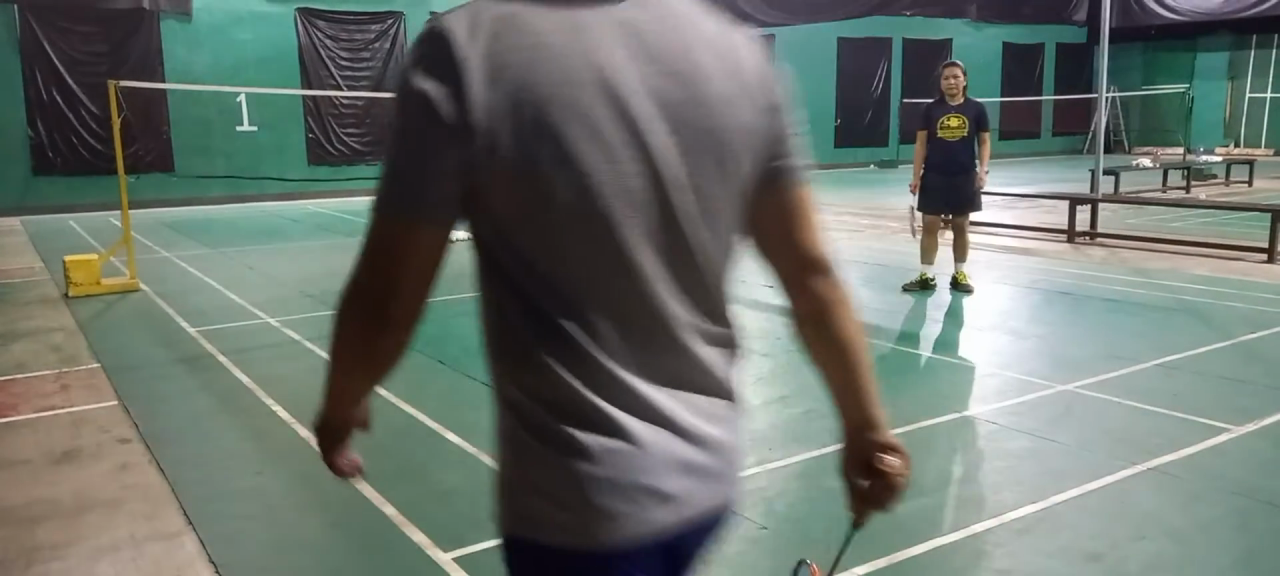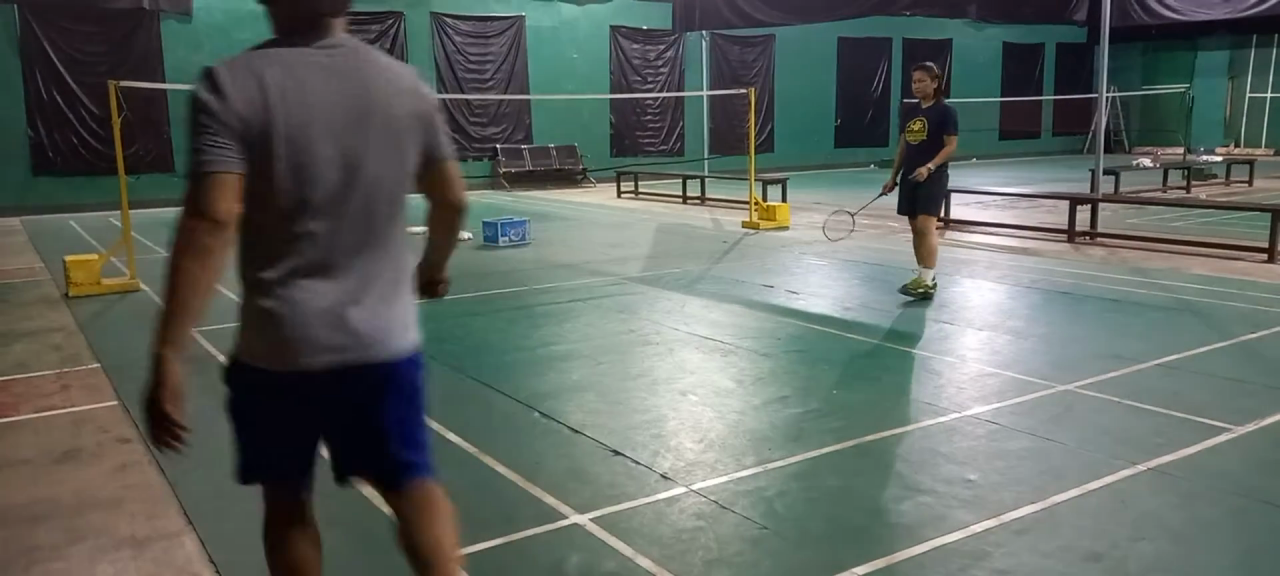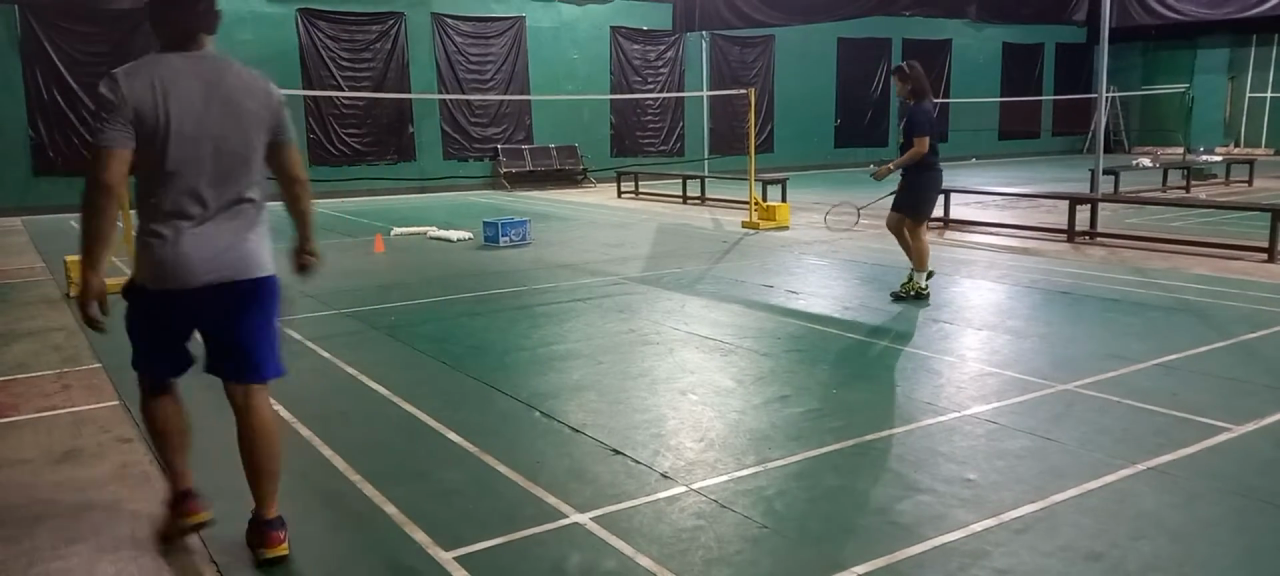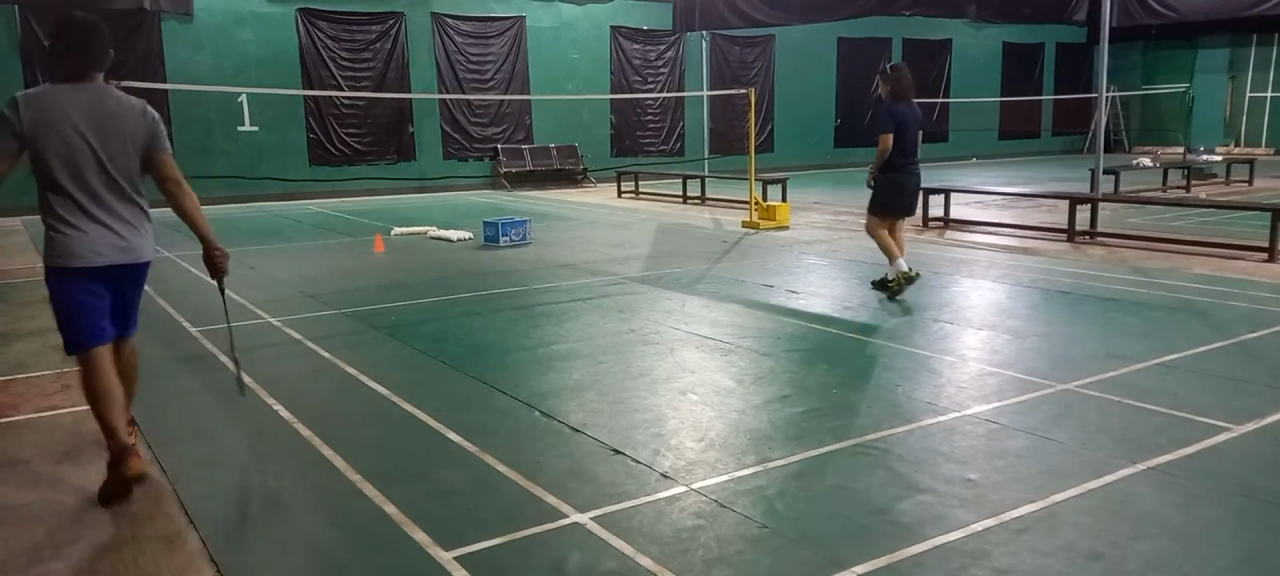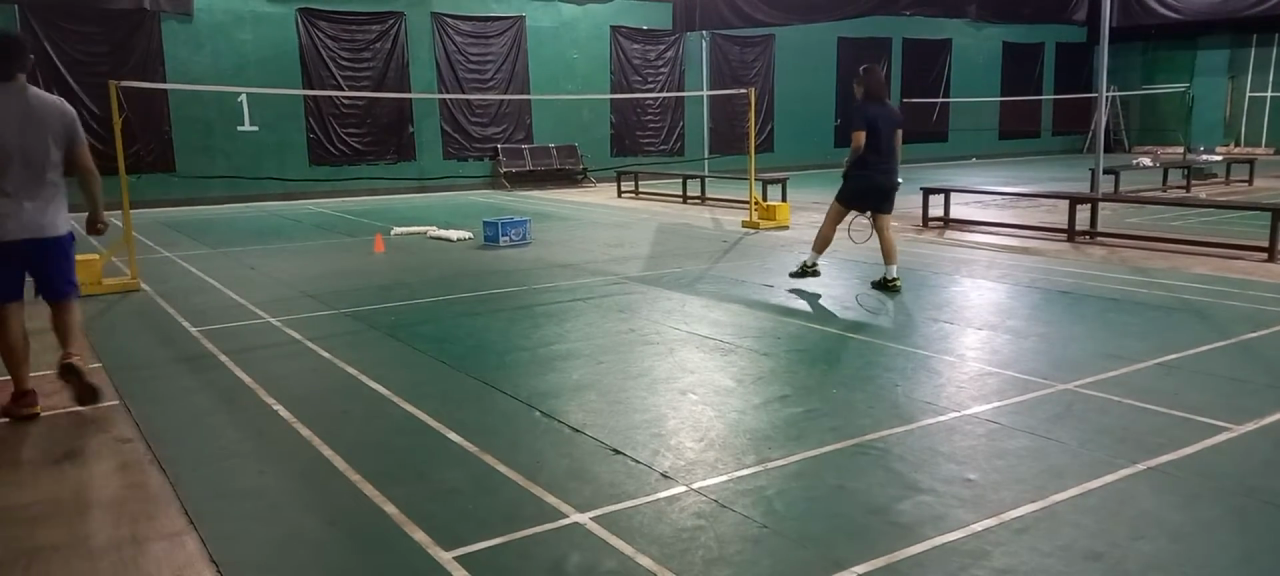
dt=0.7s
person 1, frame 1
left shoulder: (468, 50)
right shoulder: (739, 55)
left elbow: (390, 295)
right elbow: (809, 269)
left wrist: (342, 406)
right wrist: (865, 424)
left hip: (579, 497)
right hip: (705, 460)
person 1, frame 2
left shoulder: (232, 85)
right shoulder: (406, 85)
left elbow: (211, 226)
right elbow: (451, 202)
left wrist: (167, 358)
right wrist: (434, 264)
left hip: (281, 344)
right hip: (384, 338)
left knee: (287, 497)
right knee: (412, 487)
person 1, frame 3
left shoulder: (130, 84)
right shoulder: (259, 90)
left elbow: (108, 184)
right elbow: (295, 182)
left wrist: (91, 275)
right wrist: (305, 241)
left hip: (168, 272)
right hip: (247, 266)
left knee: (158, 383)
right knee: (251, 392)
left ankle: (185, 496)
right ankle: (268, 522)
person 1, frame 4
right shoulder: (140, 113)
right elbow: (174, 185)
right wrist: (209, 243)
left hip: (74, 256)
right hip: (132, 251)
left knee: (96, 354)
right knee: (121, 340)
left ankle: (124, 452)
right ankle: (121, 424)
person 1, frame 5
right shoulder: (58, 108)
right elbow: (86, 169)
right wrist: (97, 212)
right hip: (51, 226)
right knee: (65, 300)
right ankle: (74, 359)
person 2, frame 1
left shoulder: (976, 109)
right shoulder: (931, 109)
left elbow: (984, 142)
right elbow: (921, 144)
left wrist: (983, 169)
right wrist: (916, 176)
left hip: (964, 177)
right hip: (934, 176)
left knee: (960, 226)
right knee: (930, 226)
left ankle: (959, 274)
right ankle: (927, 276)
person 2, frame 2
left shoulder: (945, 111)
right shoulder: (908, 111)
left elbow: (950, 146)
left wrist: (929, 167)
right wrist: (893, 176)
left hip: (933, 177)
right hip: (909, 178)
left knee: (925, 227)
right knee: (916, 229)
left ankle: (926, 283)
right ankle: (925, 277)
person 2, frame 3
left shoulder: (919, 111)
right shoulder: (916, 109)
left elbow: (921, 148)
left wrist: (891, 167)
right wrist: (900, 172)
left hip: (924, 177)
right hip: (915, 177)
left knee: (915, 229)
right knee: (894, 223)
left ankle: (920, 285)
right ankle: (921, 269)
person 2, frame 4
left shoulder: (887, 110)
right shoulder: (914, 109)
left elbow: (885, 147)
right elbow: (917, 143)
left wrist: (873, 170)
left hip: (893, 177)
right hip: (911, 175)
left knee: (875, 227)
right knee: (895, 227)
left ankle: (904, 271)
right ankle: (893, 277)
person 2, frame 5
left shoulder: (861, 110)
right shoulder: (893, 111)
left elbow: (858, 144)
right elbow: (897, 145)
left wrist: (849, 162)
right wrist: (895, 173)
left hip: (863, 175)
right hip: (887, 176)
left knee: (831, 221)
right knee: (883, 228)
left ankle: (810, 265)
right ankle: (891, 277)
